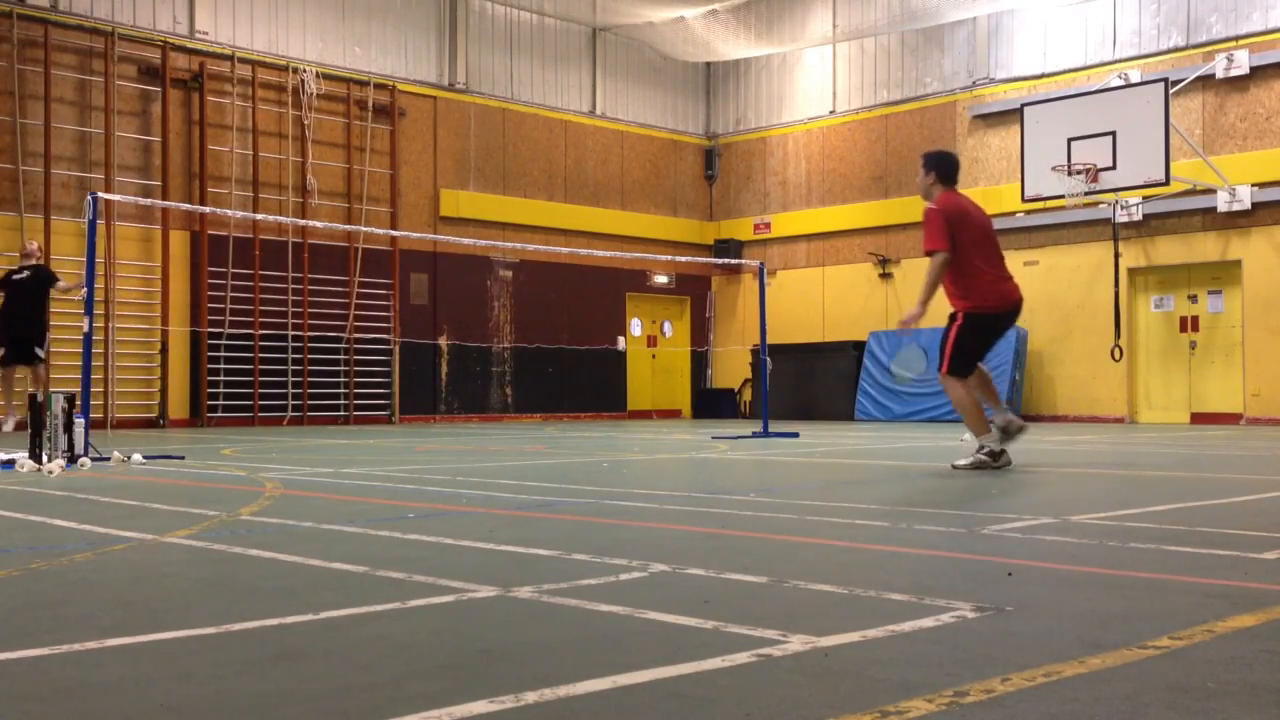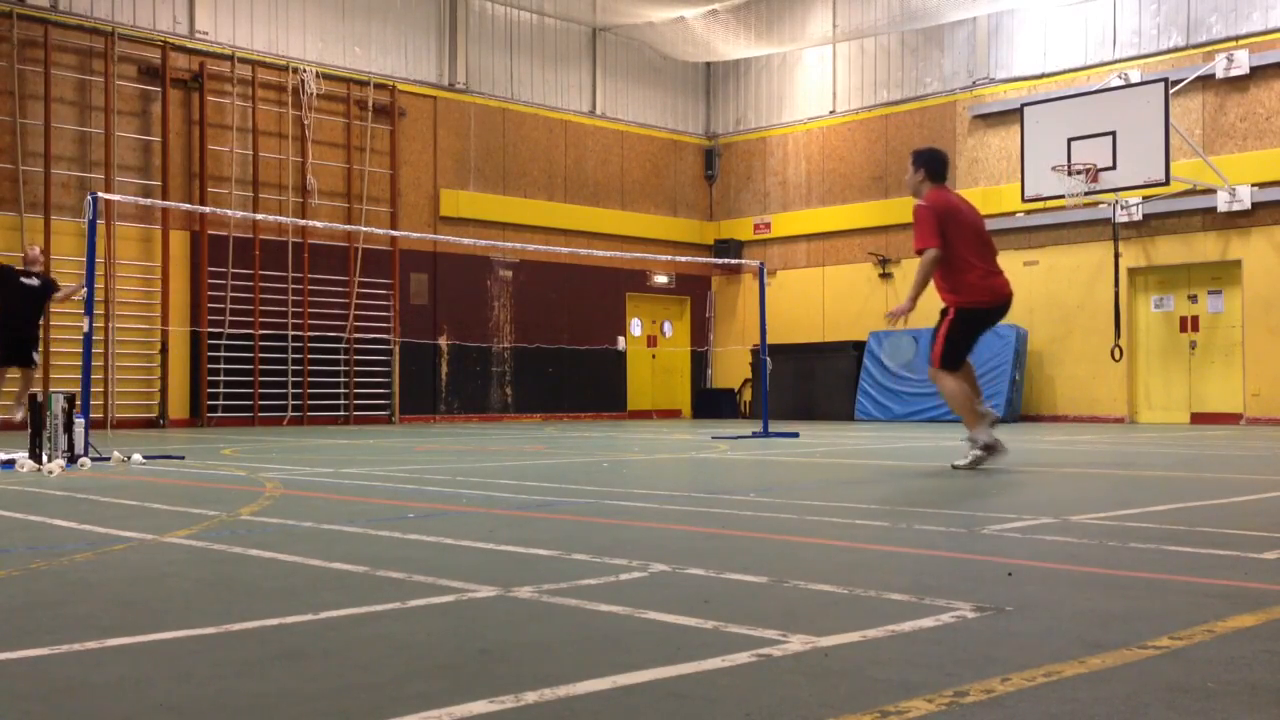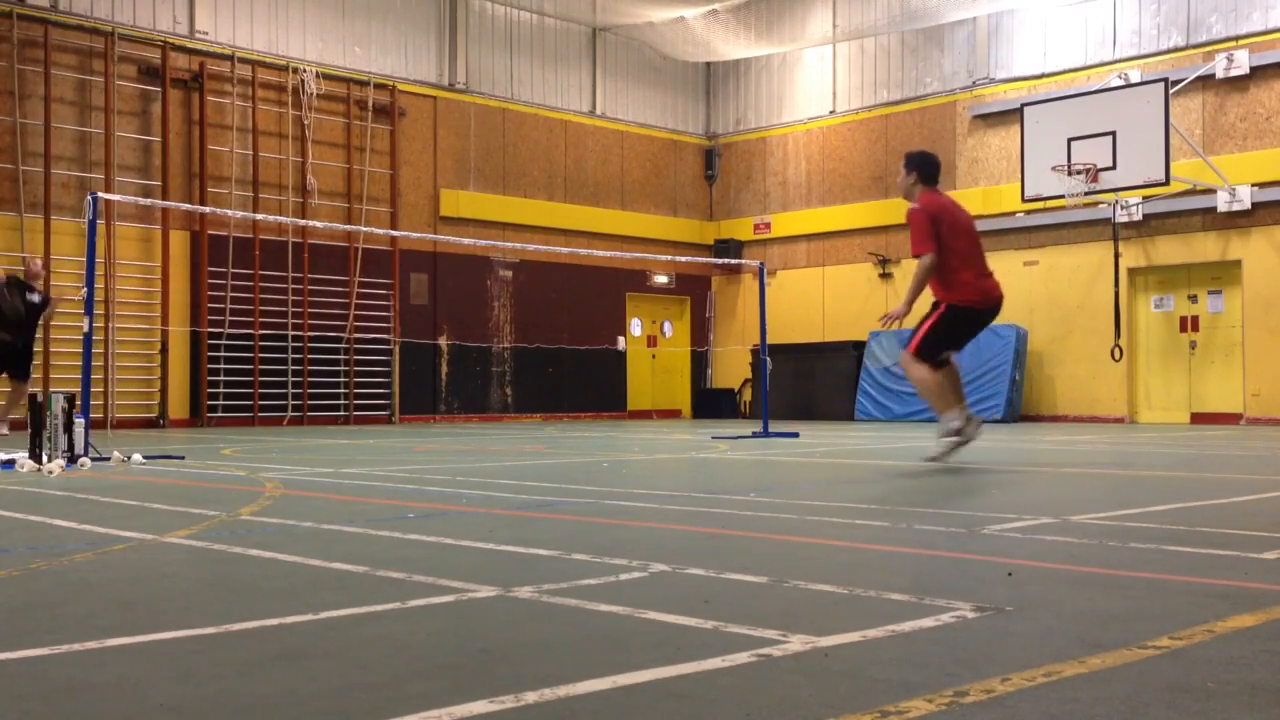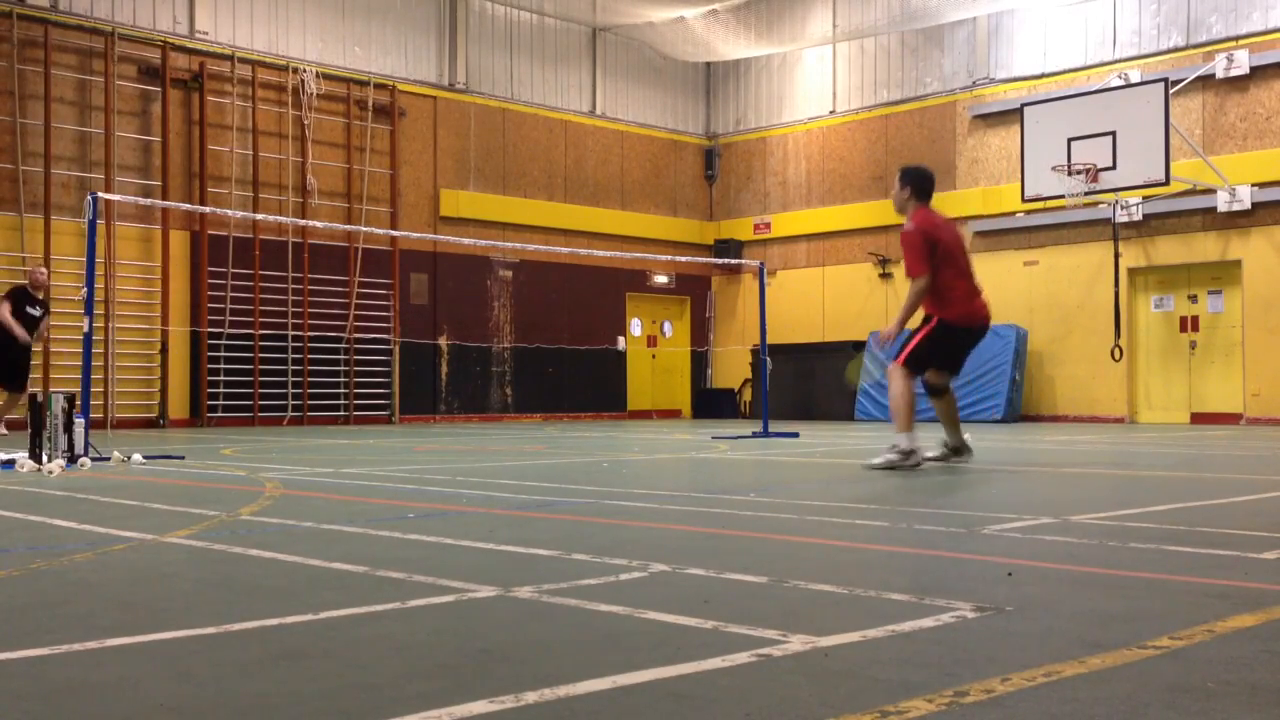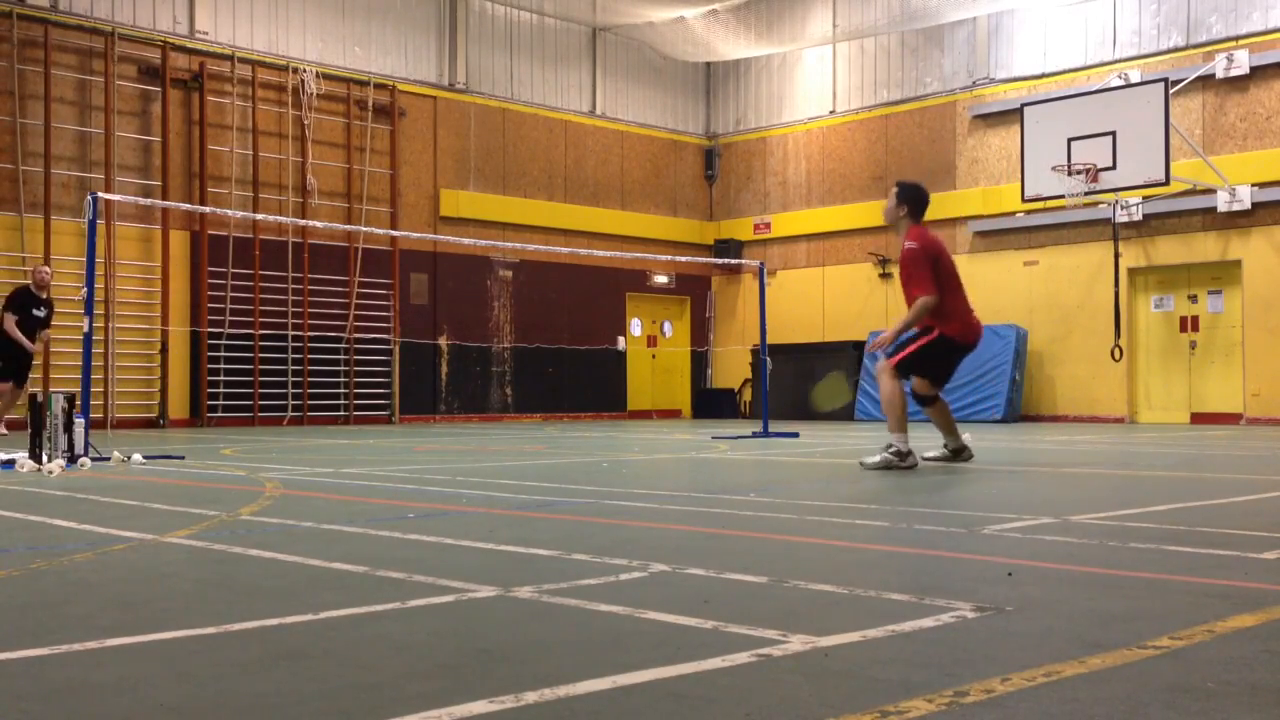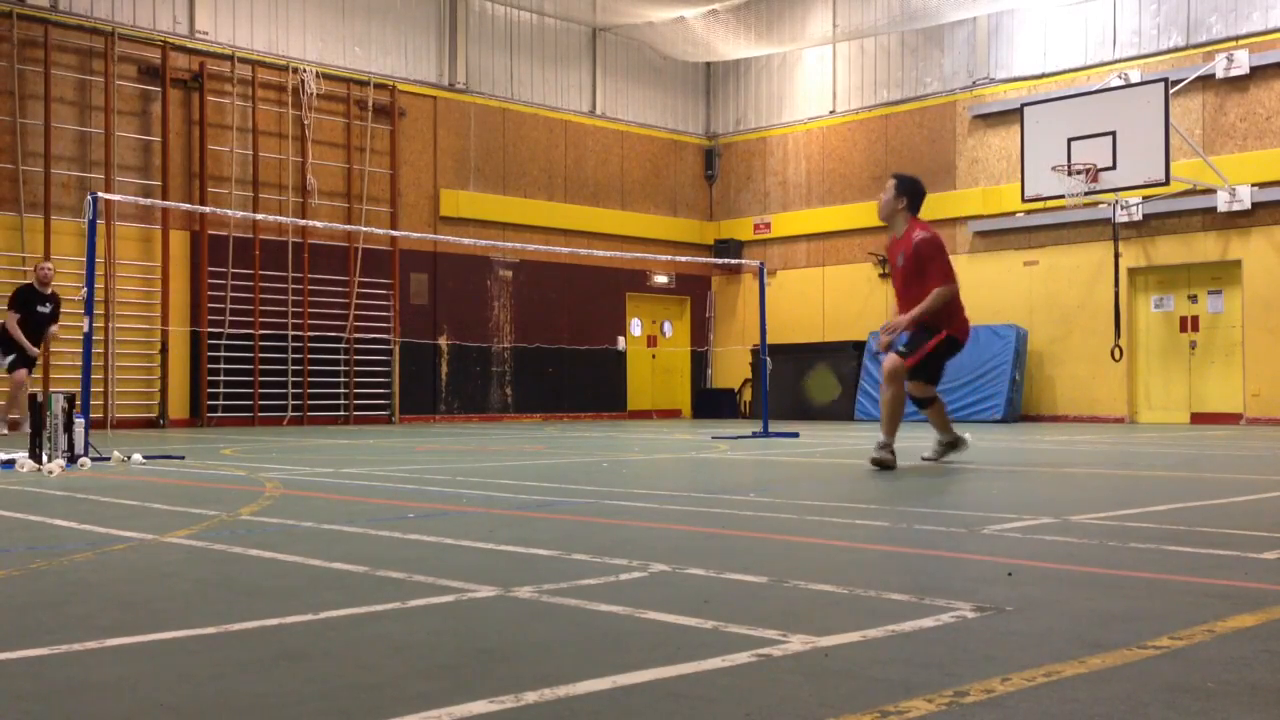
dt=0.1s
person 1, frame 1
left shoulder: (937, 208)
right shoulder: (969, 207)
left elbow: (942, 258)
left wrist: (921, 305)
left hip: (979, 305)
right hip: (1007, 300)
left knee: (951, 375)
right knee: (964, 363)
left ankle: (991, 447)
right ankle: (1004, 419)
person 1, frame 2
left shoulder: (927, 205)
right shoulder: (960, 203)
left elbow: (932, 254)
left wrist: (910, 300)
left hip: (970, 299)
right hip: (997, 294)
left knee: (941, 369)
right knee: (950, 355)
left ankle: (984, 439)
right ankle: (982, 413)
person 1, frame 3
left shoulder: (919, 210)
right shoulder: (950, 207)
left elbow: (928, 260)
left wrist: (905, 304)
left hip: (963, 299)
right hip: (987, 296)
left knee: (913, 359)
right knee: (936, 354)
left ankle: (957, 424)
right ankle: (962, 419)
person 1, frame 4
left shoulder: (914, 229)
right shoulder: (942, 224)
left elbow: (922, 282)
left wrist: (898, 323)
left hip: (953, 316)
right hip: (974, 316)
left knee: (899, 369)
right knee: (934, 378)
left ankle: (905, 447)
right ankle: (956, 444)
person 1, frame 5
left shoulder: (912, 248)
right shoulder: (923, 242)
left elbow: (928, 300)
left wrist: (895, 333)
right wrist: (900, 331)
left hip: (951, 329)
right hip: (955, 329)
left knee: (887, 368)
right knee: (924, 388)
left ankle: (899, 449)
right ankle: (956, 445)
person 1, frame 6
left shoulder: (923, 239)
right shoulder: (894, 243)
left elbow: (947, 289)
left wrist: (909, 319)
right wrist: (894, 326)
left hip: (943, 327)
right hip: (929, 327)
left knee: (892, 369)
right knee: (917, 389)
left ankle: (886, 445)
right ankle: (950, 439)
